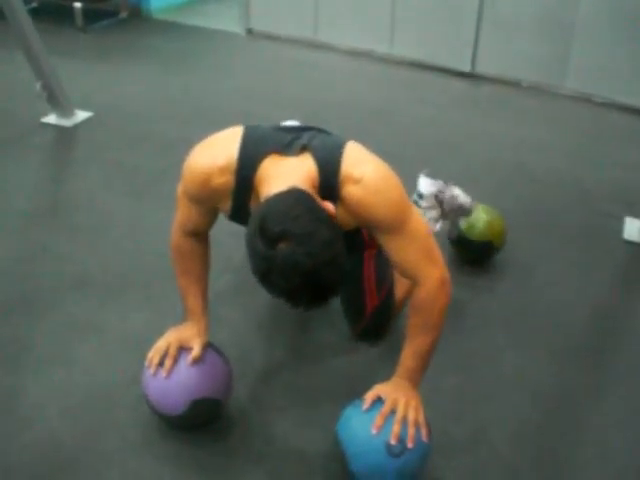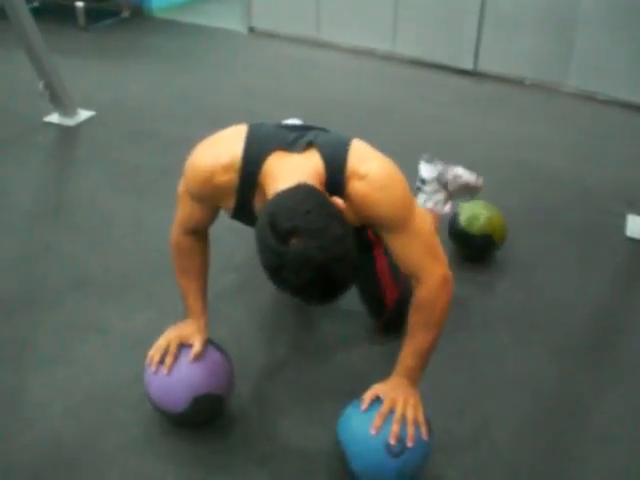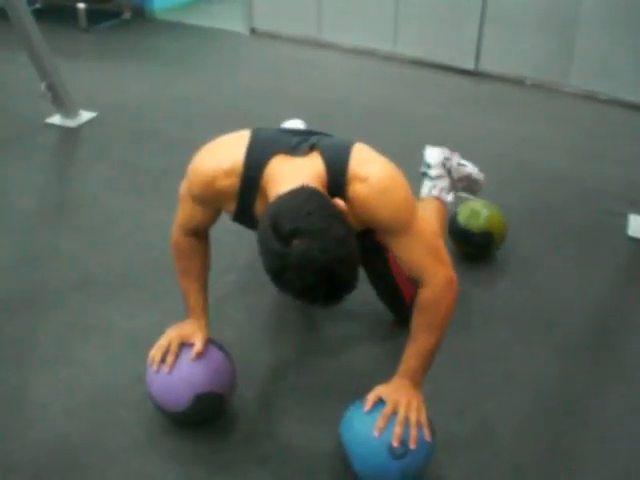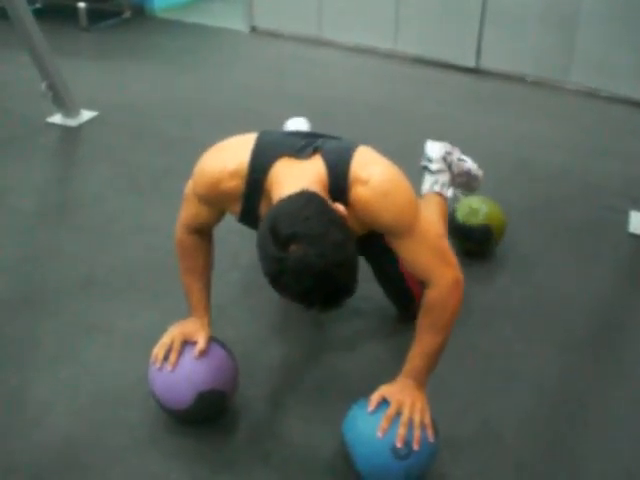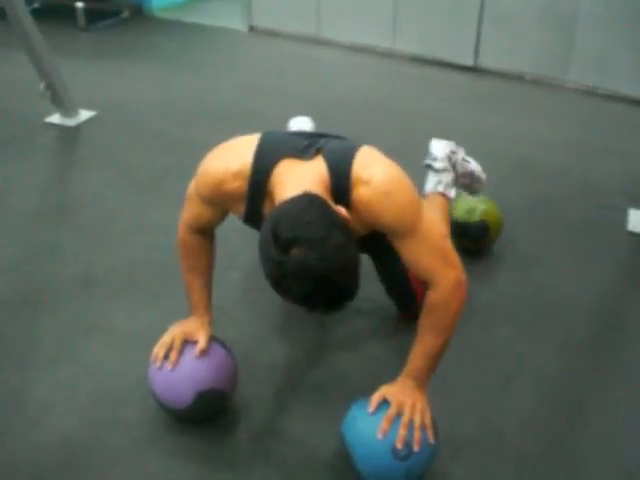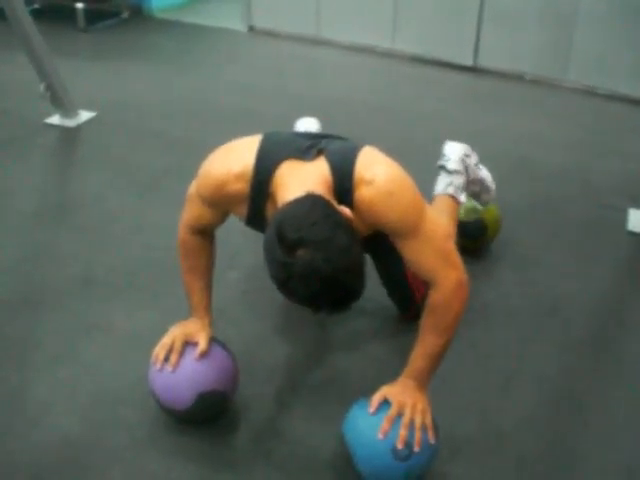
dt=0.1s
person 1, frame 1
left shoulder: (366, 186)
right shoulder: (209, 169)
left elbow: (433, 280)
right elbow: (189, 233)
left wrist: (405, 381)
right wrist: (195, 321)
left hip: (349, 212)
left knee: (369, 327)
left ankle: (428, 206)
person 1, frame 2
left shoulder: (371, 182)
right shoulder: (212, 167)
left elbow: (435, 278)
right elbow: (188, 232)
left wrist: (404, 380)
right wrist: (195, 319)
left hip: (353, 209)
left knee: (391, 316)
left ankle: (432, 192)
person 1, frame 3
left shoulder: (373, 186)
right shoulder: (216, 171)
left elbow: (439, 280)
right elbow: (188, 232)
left wrist: (407, 381)
right wrist: (196, 318)
left hip: (360, 214)
left knee: (410, 306)
left ankle: (438, 179)
person 1, frame 4
left shoulder: (375, 189)
right shoulder: (221, 173)
left elbow: (446, 280)
right elbow: (192, 230)
left wrist: (412, 381)
right wrist: (199, 316)
left hip: (363, 218)
left knee: (417, 300)
left ankle: (438, 174)
person 1, frame 5
left shoulder: (377, 189)
right shoulder: (225, 174)
left elbow: (448, 281)
right elbow: (194, 228)
left wrist: (412, 382)
right wrist: (200, 316)
left hip: (367, 212)
left knee: (417, 302)
left ankle: (443, 172)
person 1, frame 6
left shoulder: (380, 189)
right shoulder: (227, 175)
left elbow: (451, 281)
right elbow: (194, 229)
left wrist: (413, 382)
right wrist: (200, 317)
left hip: (371, 216)
left knee: (418, 304)
left ankle: (453, 174)
